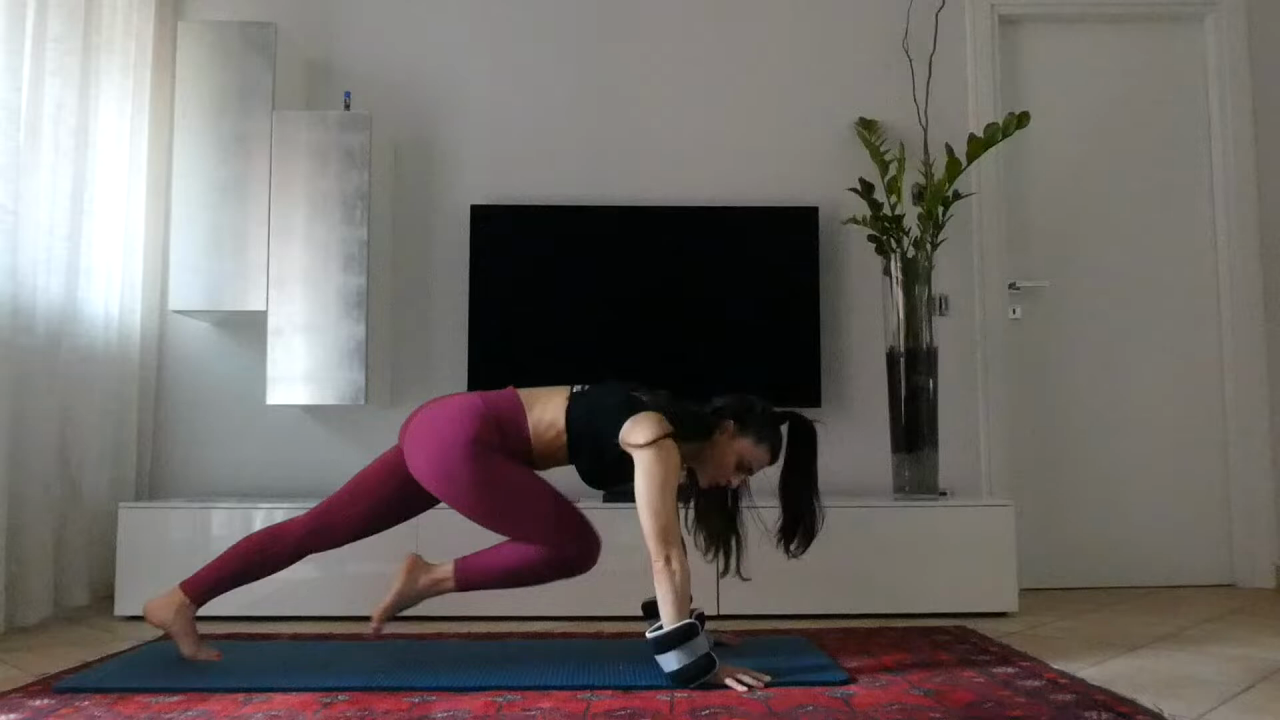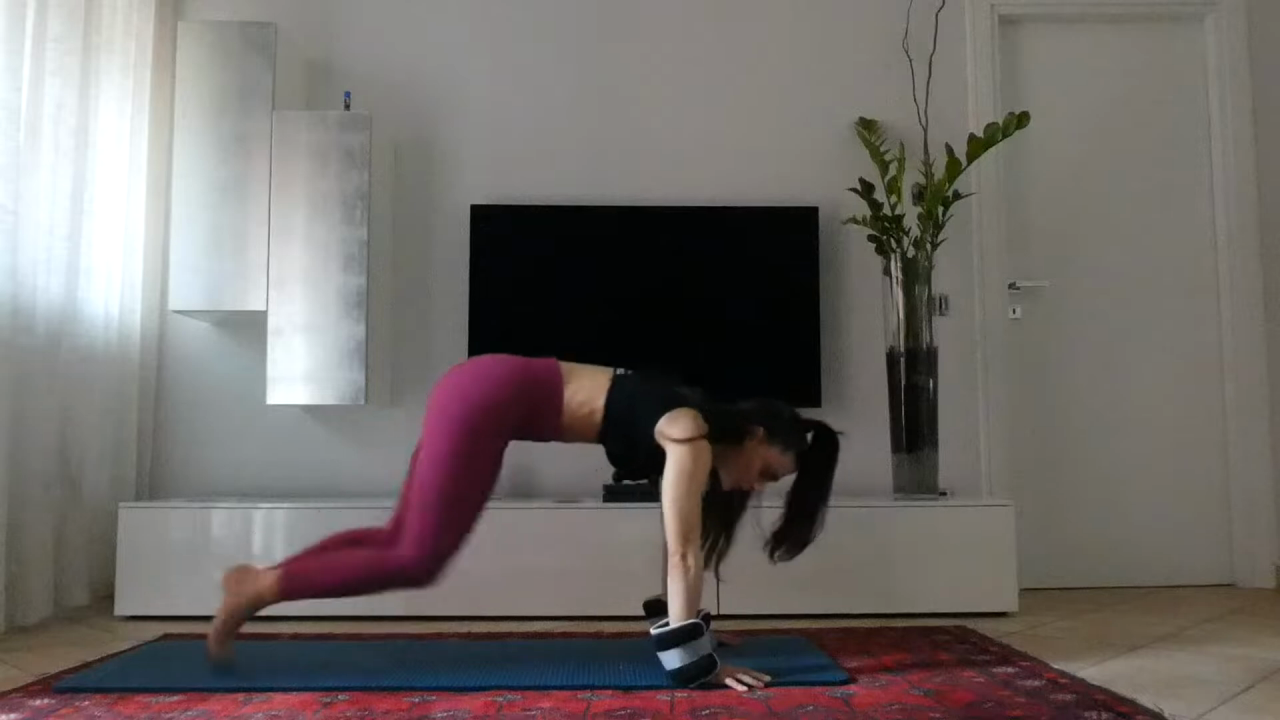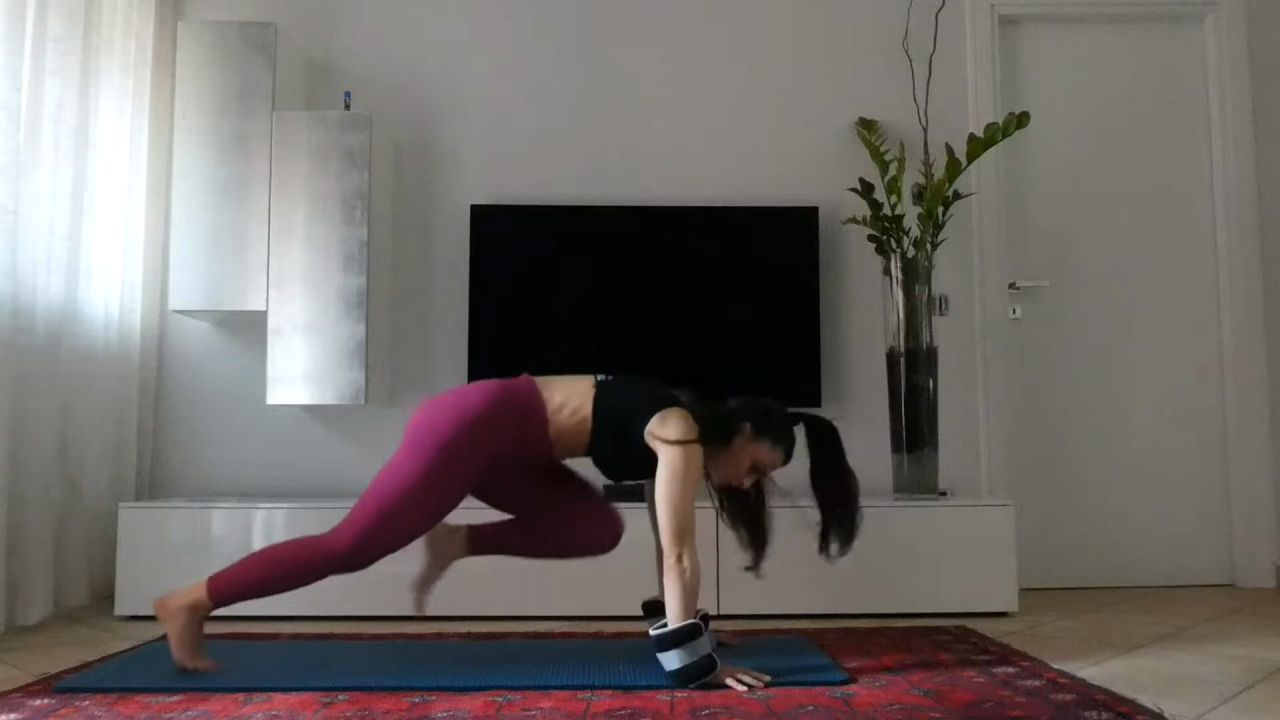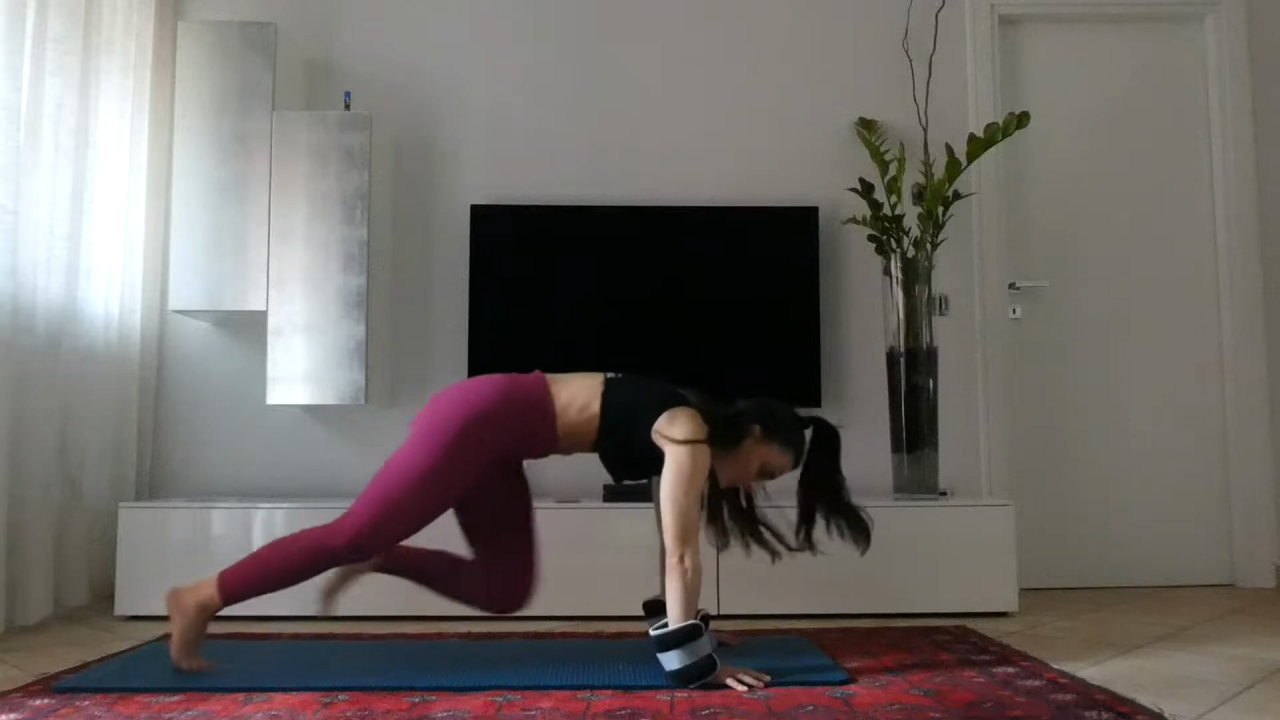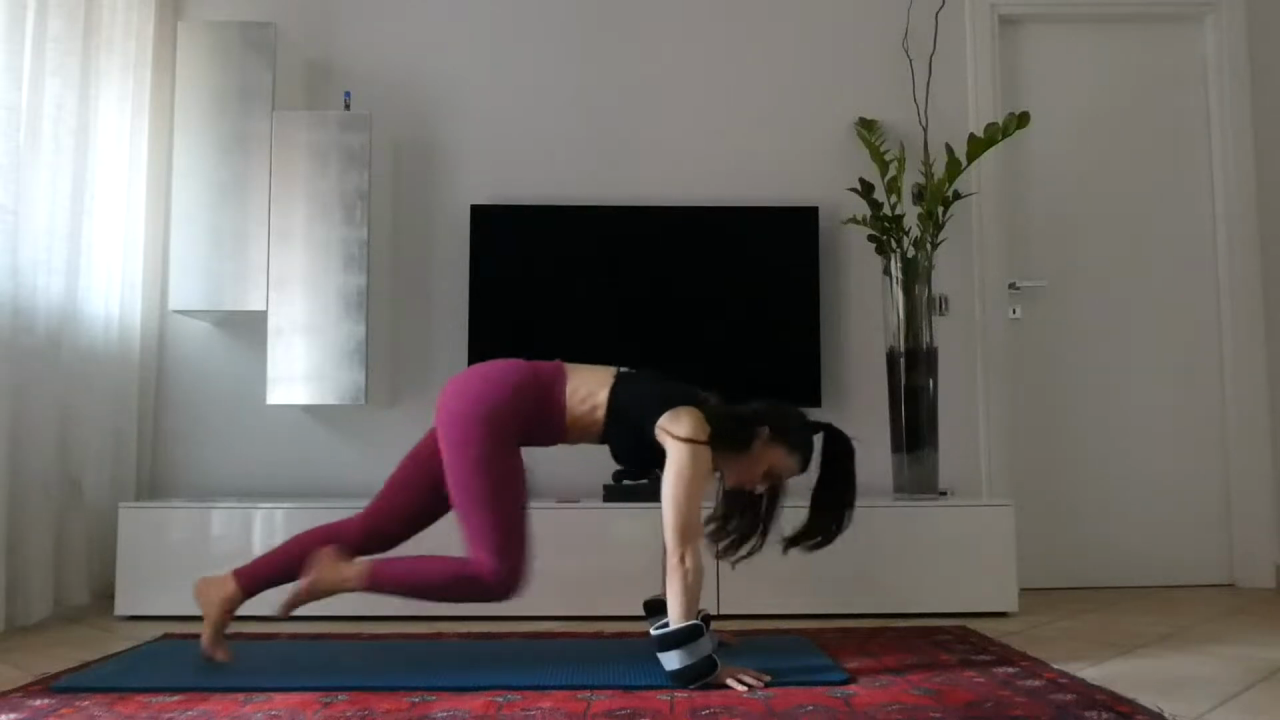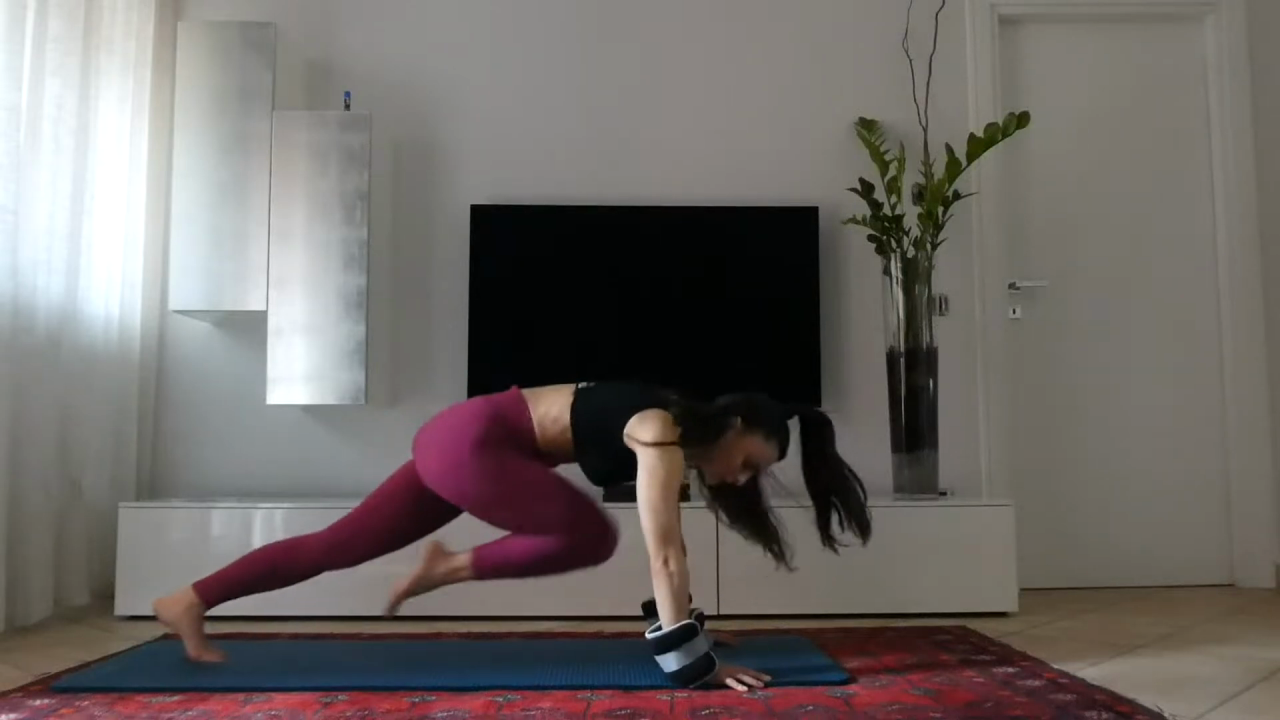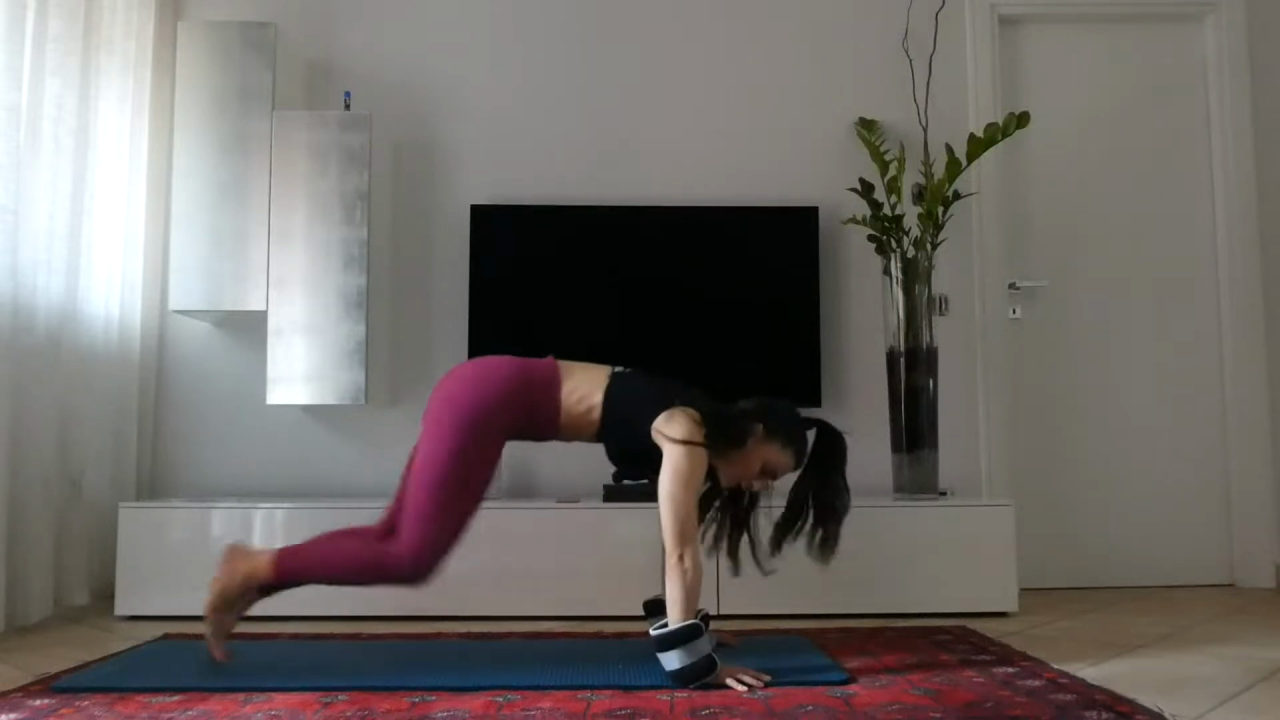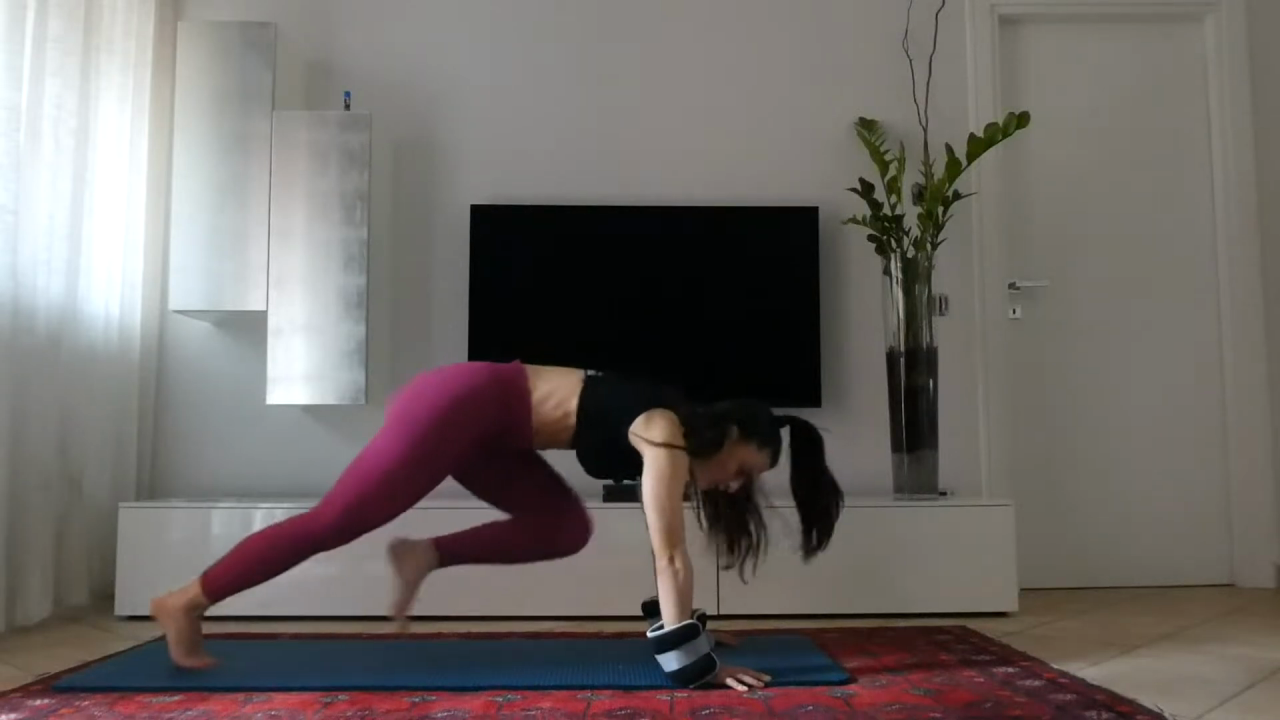
dt=0.2s
person 1, frame 1
left shoulder: (674, 444)
right shoulder: (659, 438)
left elbow: (668, 557)
right elbow: (665, 558)
left wrist: (685, 642)
right wrist: (690, 660)
left hip: (449, 430)
right hip: (458, 436)
left knee: (323, 527)
right knee: (574, 547)
left ankle: (178, 603)
right ankle: (429, 577)
person 1, frame 2
left shoulder: (698, 437)
right shoulder: (692, 434)
left elbow: (684, 553)
right elbow: (682, 555)
left wrist: (691, 639)
right wrist: (692, 657)
left hip: (490, 397)
right hip: (486, 395)
left knee: (405, 539)
right knee: (420, 556)
left ankle: (268, 581)
right ankle: (264, 586)
person 1, frame 3
left shoulder: (682, 435)
right shoulder: (684, 433)
left elbow: (674, 554)
right elbow: (678, 555)
left wrist: (686, 640)
right wrist: (691, 659)
left hip: (492, 441)
right hip: (473, 425)
left knee: (597, 528)
right knee: (347, 546)
left ankle: (456, 543)
right ankle: (188, 603)
person 1, frame 4
left shoulder: (690, 435)
right shoulder: (690, 433)
left elbow: (679, 552)
right elbow: (680, 555)
left wrist: (688, 637)
right wrist: (692, 659)
left hip: (493, 426)
right hip: (478, 416)
left knee: (506, 592)
right knee: (353, 533)
left ankle: (374, 555)
right ankle: (200, 597)
person 1, frame 5
left shoulder: (702, 431)
right shoulder: (694, 432)
left elbow: (682, 550)
right elbow: (681, 551)
left wrist: (691, 636)
right wrist: (694, 658)
left hip: (495, 406)
right hip: (490, 402)
left knee: (376, 527)
right knee: (496, 574)
left ankle: (225, 590)
right ankle: (346, 575)
person 1, frame 6
left shoulder: (682, 435)
right shoulder: (663, 433)
left elbow: (666, 556)
right elbow: (664, 555)
left wrist: (686, 637)
right wrist: (690, 660)
left hip: (469, 440)
right hip: (467, 440)
left knee: (341, 542)
right knee: (592, 538)
left ankle: (189, 602)
right ankle: (453, 563)
person 1, frame 7
left shoulder: (699, 436)
right shoulder: (690, 433)
left elbow: (682, 554)
right elbow: (679, 555)
left wrist: (691, 636)
right wrist: (692, 658)
left hip: (491, 400)
right hip: (485, 395)
left knee: (402, 537)
right knee: (412, 557)
left ankle: (254, 573)
right ankle: (255, 569)
person 1, frame 8
left shoulder: (673, 433)
right shoulder: (669, 433)
left elbow: (670, 557)
right elbow: (669, 557)
left wrist: (691, 635)
right wrist: (691, 657)
left hip: (476, 419)
right hip: (458, 404)
left knee: (566, 528)
right knee: (329, 523)
left ankle: (429, 555)
right ankle: (182, 604)
